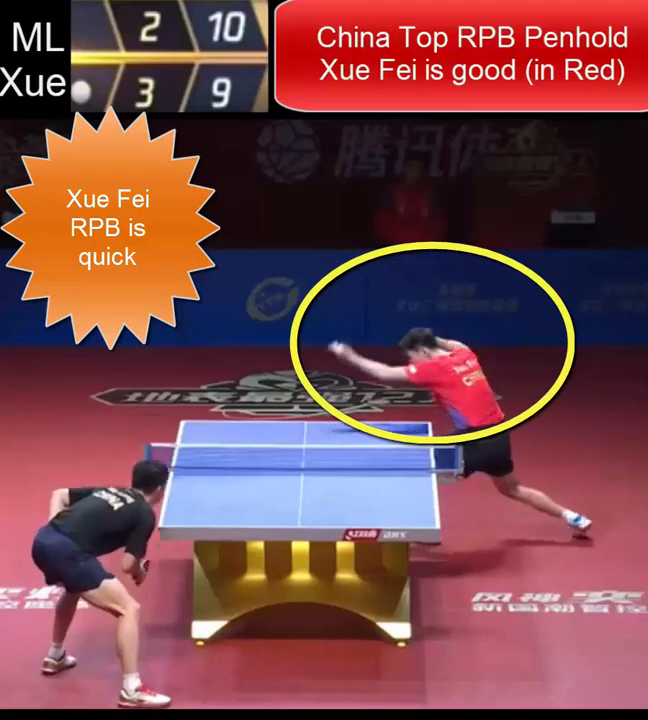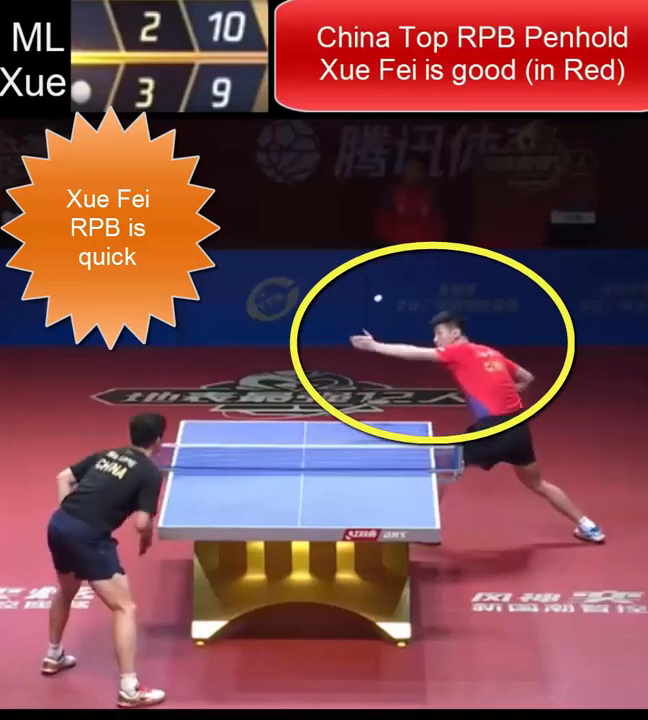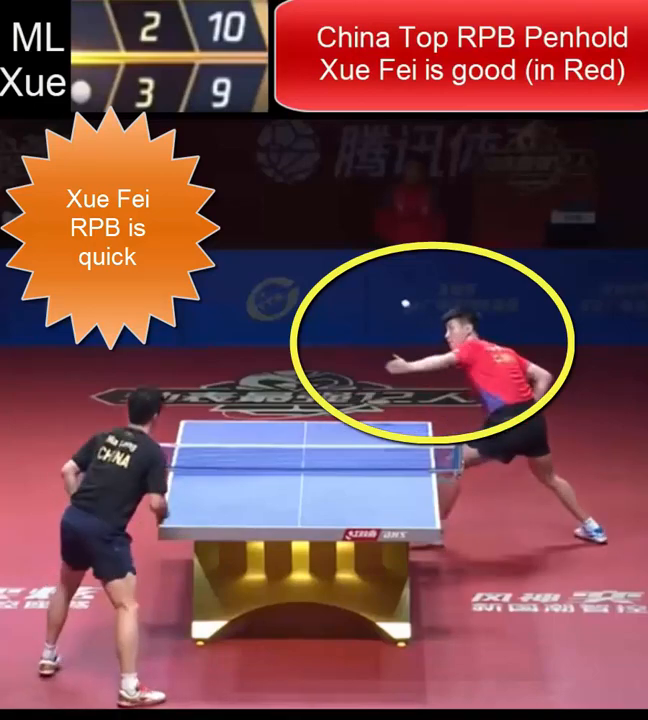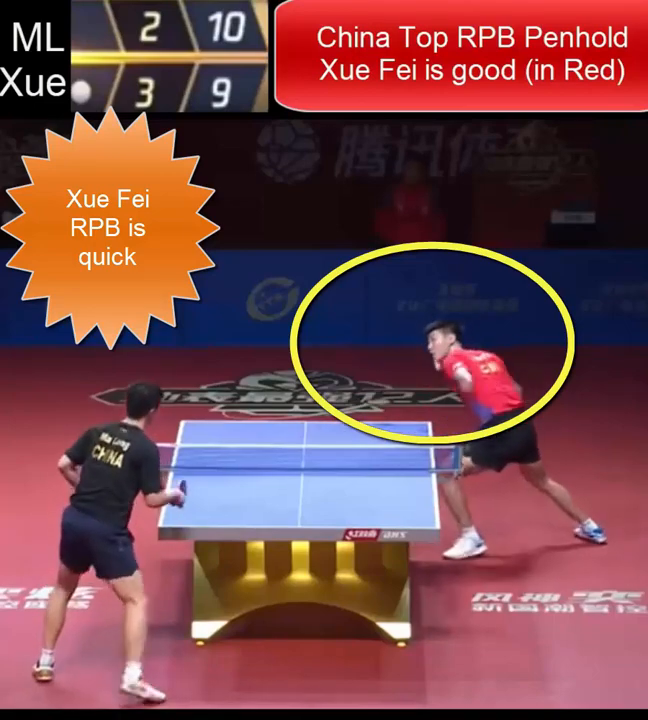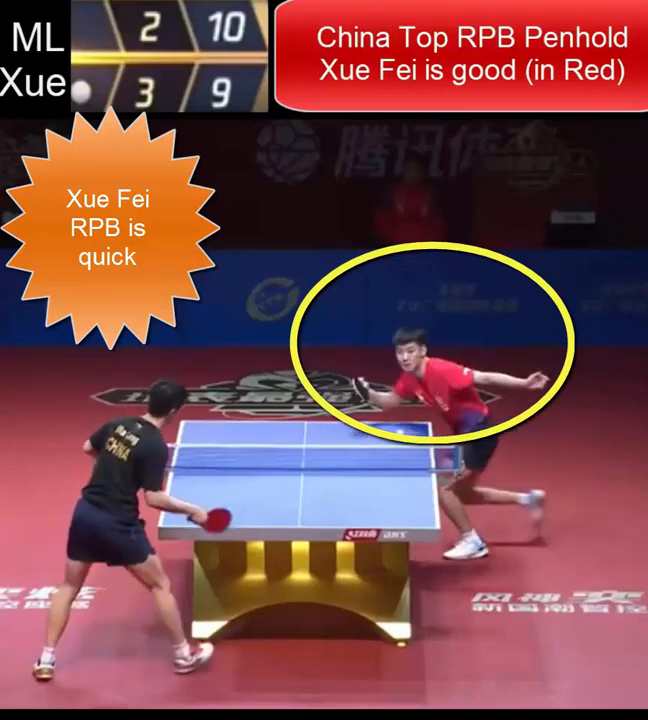
dt=0.2s
person 1, frame 1
left shoulder: (107, 491)
right shoulder: (145, 514)
left elbow: (59, 494)
right elbow: (127, 565)
right wrist: (140, 572)
left hip: (42, 541)
right hip: (67, 552)
left knee: (74, 588)
right knee: (128, 609)
left ankle: (55, 657)
right ankle: (131, 689)
person 1, frame 2
left shoulder: (107, 455)
right shoulder: (151, 473)
left elbow: (64, 478)
right elbow: (142, 523)
right wrist: (147, 539)
left hip: (58, 524)
right hip: (87, 536)
left knee: (66, 589)
right knee: (125, 608)
left ankle: (54, 657)
right ankle: (130, 689)
person 1, frame 3
left shoulder: (103, 438)
right shoulder: (153, 452)
left elbow: (68, 470)
right elbow: (156, 503)
right wrist: (163, 513)
left hip: (72, 519)
right hip: (105, 532)
left knee: (65, 589)
right knee: (127, 607)
left ankle: (48, 658)
right ankle: (129, 688)
person 1, frame 4
left shoulder: (97, 433)
right shoulder: (146, 449)
left elbow: (64, 465)
right elbow: (153, 499)
right wrist: (175, 495)
left hip: (73, 519)
right hip: (108, 531)
left knee: (62, 590)
right knee: (136, 602)
left ankle: (45, 662)
right ankle: (132, 678)
person 1, frame 5
left shoulder: (116, 425)
right shoulder: (155, 446)
left elbow: (88, 448)
right elbow: (154, 498)
right wrist: (191, 510)
left hip: (84, 513)
right hip: (118, 524)
left knee: (69, 587)
right knee: (160, 586)
left ankle: (46, 660)
right ankle: (184, 654)
person 2, frame 1
left shoulder: (434, 369)
right shoulder: (467, 356)
left elbow: (389, 373)
left wrist: (350, 356)
right wrist: (429, 340)
left hip: (474, 441)
right hip: (500, 437)
right knee: (511, 489)
right ankle: (571, 517)
person 2, frame 2
left shoulder: (459, 352)
right shoulder: (493, 353)
left elbow: (417, 352)
right elbow: (527, 378)
left wrist: (373, 345)
left hip: (491, 430)
right hip: (518, 427)
right knee: (536, 483)
right ankle: (587, 526)
person 2, frame 3
left shoulder: (472, 349)
right shoulder: (505, 352)
left elbow: (442, 361)
right elbow: (544, 377)
left wrist: (408, 367)
left hip: (505, 420)
right hip: (533, 419)
right knee: (549, 477)
right ankle: (590, 527)
person 2, frame 4
left shoulder: (453, 359)
right shoulder: (489, 357)
left elbow: (465, 378)
left wrist: (464, 383)
left hip: (499, 430)
right hip: (523, 426)
left knee: (447, 475)
right knee: (542, 482)
left ankle: (471, 538)
right ankle: (590, 528)
person 2, frame 5
left shoulder: (442, 371)
right shoulder: (408, 378)
left elbow: (485, 378)
right elbow: (390, 401)
left wrist: (523, 383)
right wrist: (368, 392)
left hip: (479, 431)
right hip: (466, 431)
left knee: (439, 485)
right knee: (464, 493)
left ankle: (472, 541)
right ankle: (527, 499)
